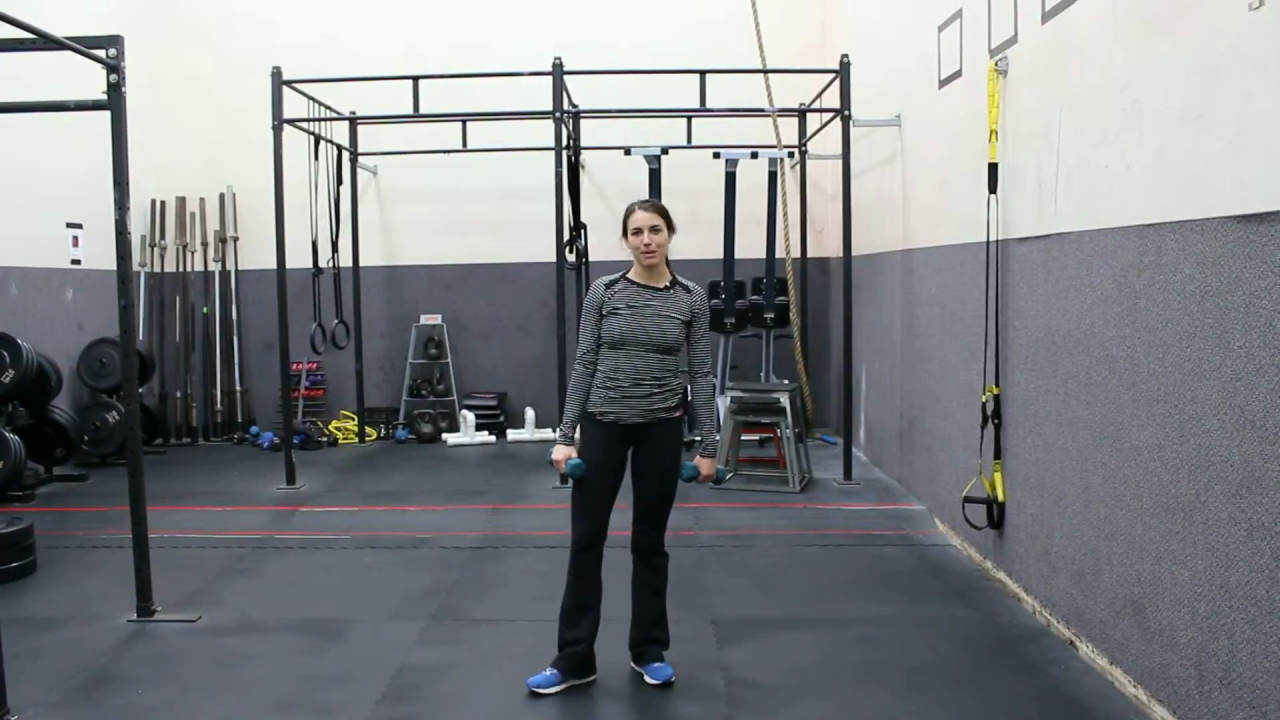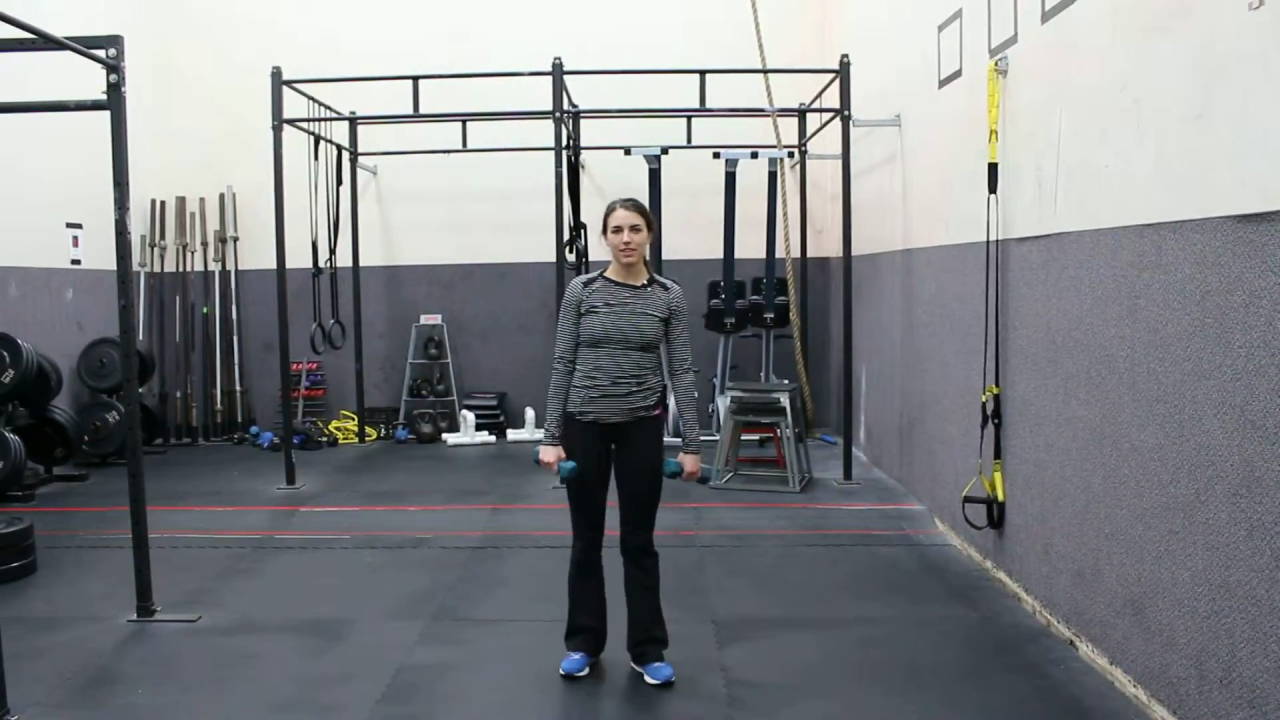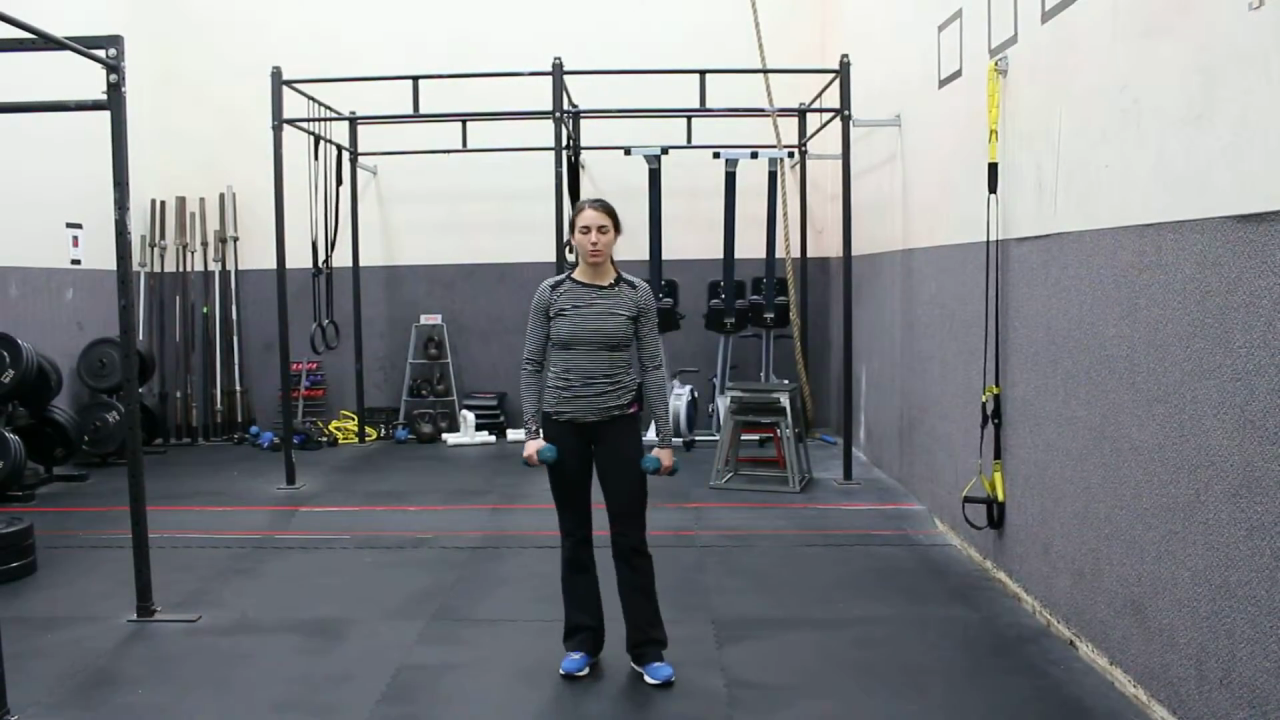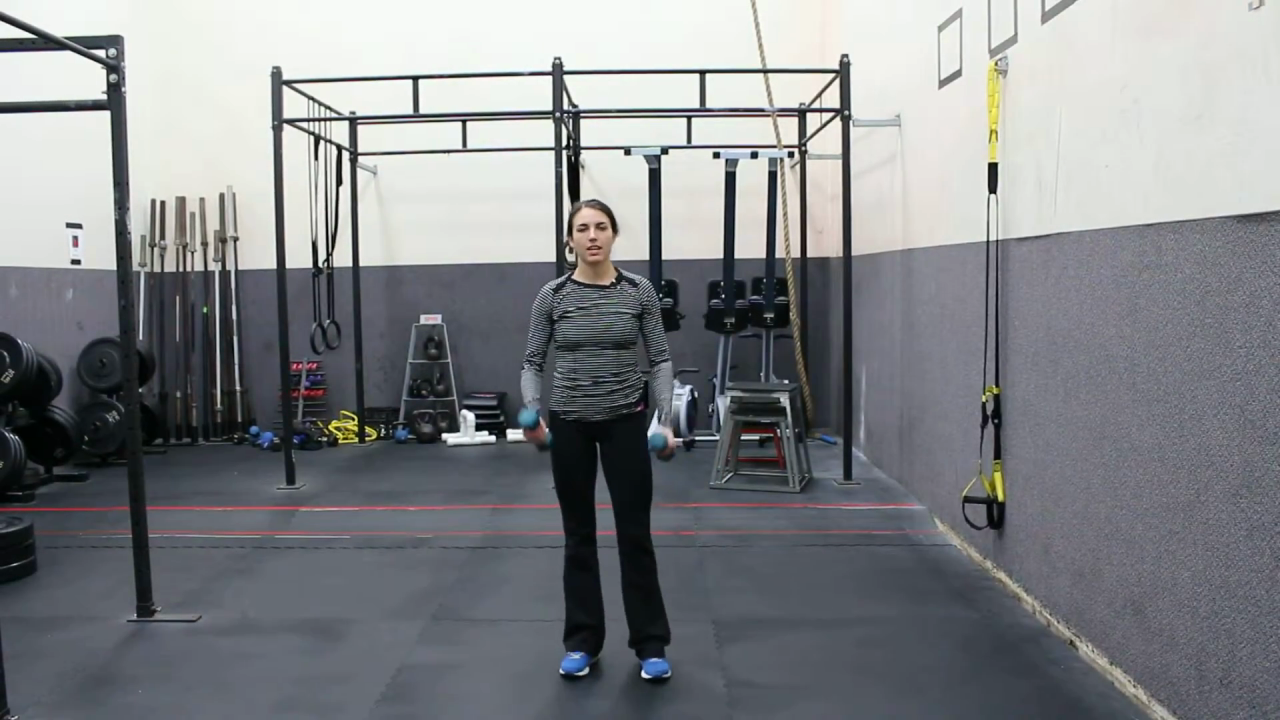
dt=0.5s
person 1, frame 1
left shoulder: (691, 298)
right shoulder: (603, 292)
left elbow: (701, 375)
right elbow: (584, 365)
left wrist: (708, 446)
right wrist: (565, 435)
left hip: (661, 428)
right hip: (603, 424)
left knee: (650, 541)
right knee: (586, 540)
left ankle: (649, 651)
right ankle: (573, 661)
person 1, frame 2
left shoulder: (669, 296)
right shoulder: (581, 291)
left elbow: (681, 371)
right elbow: (562, 365)
left wrist: (691, 444)
right wrist: (550, 436)
left hip: (641, 427)
right hip: (585, 424)
left knee: (639, 539)
right knee: (586, 537)
left ankle: (647, 650)
right ankle: (583, 642)
person 1, frame 3
left shoulder: (637, 294)
right shoulder: (550, 293)
left elbow: (652, 368)
right elbow: (531, 365)
left wrist: (665, 437)
right wrist: (531, 430)
left hip: (619, 423)
right hip: (563, 425)
left knee: (630, 538)
right knee: (575, 536)
left ankle: (648, 649)
right ankle: (581, 642)
person 1, frame 4
left shoulder: (640, 291)
right shoulder: (552, 295)
left elbow: (661, 358)
right elbow: (532, 362)
left wrist: (665, 418)
right wrist: (532, 411)
left hip: (625, 421)
right hip: (569, 424)
left knee: (635, 534)
right knee: (578, 535)
left ankle: (650, 644)
right ankle: (581, 642)
